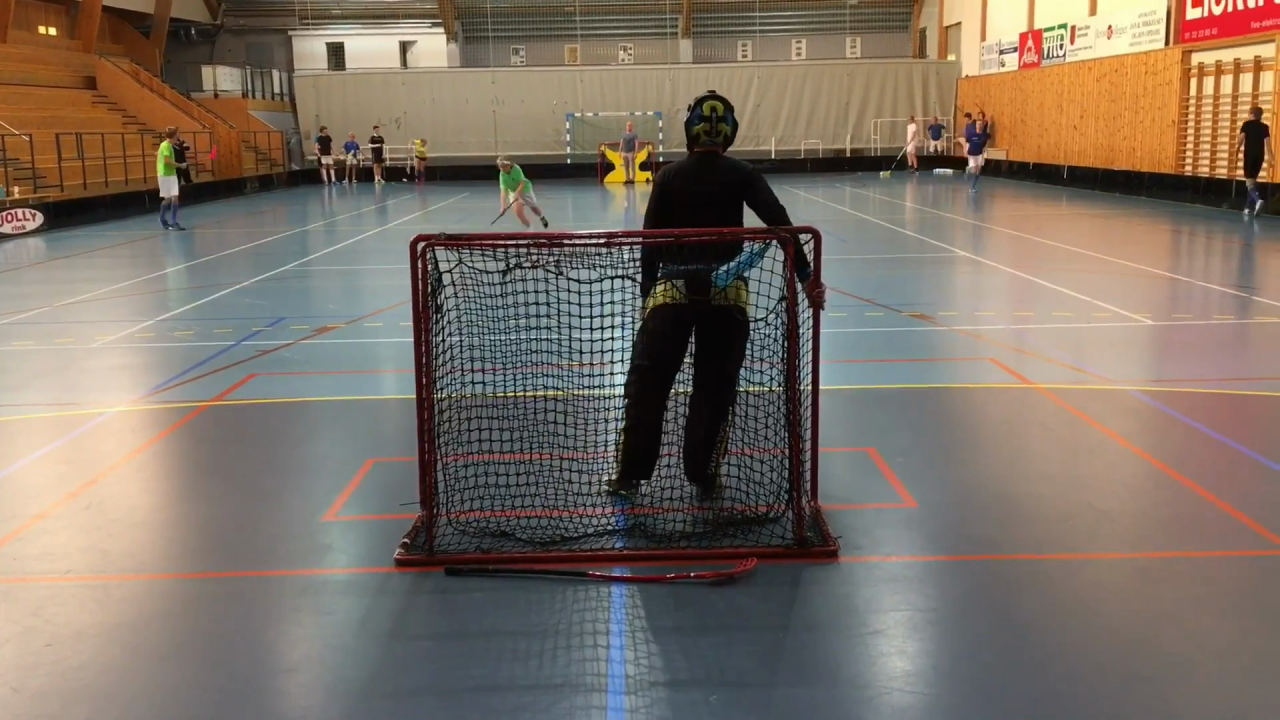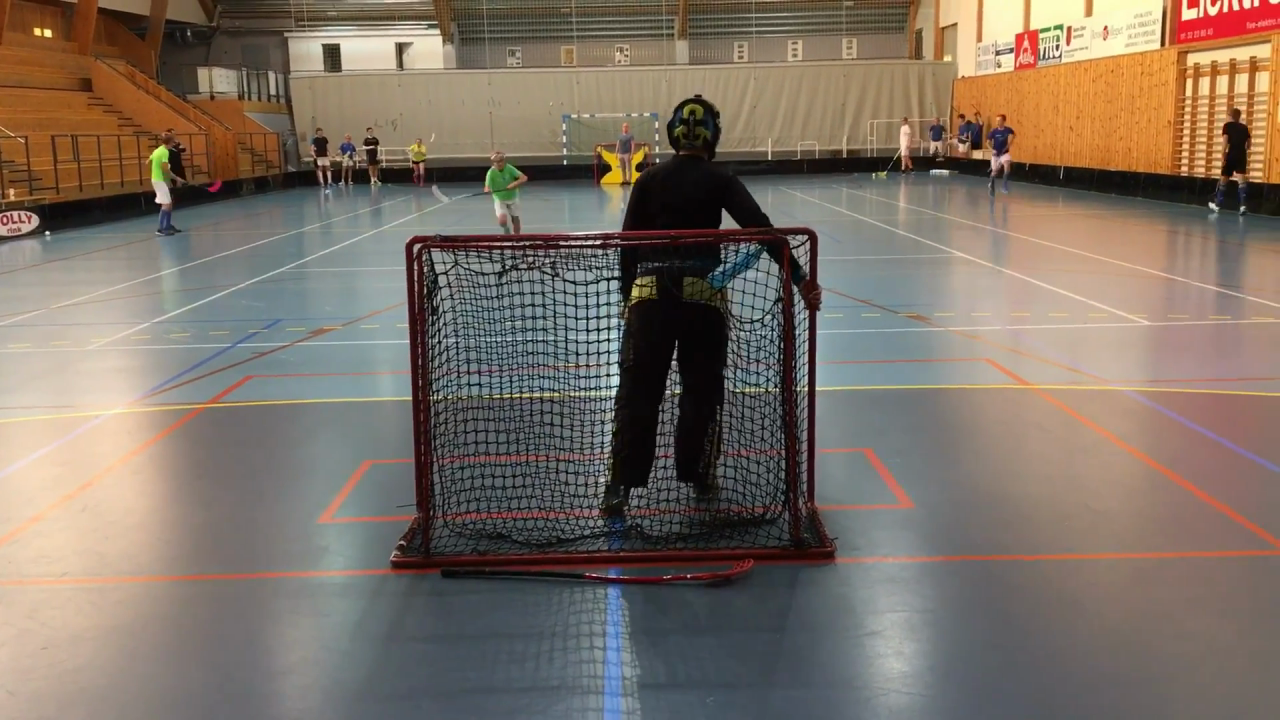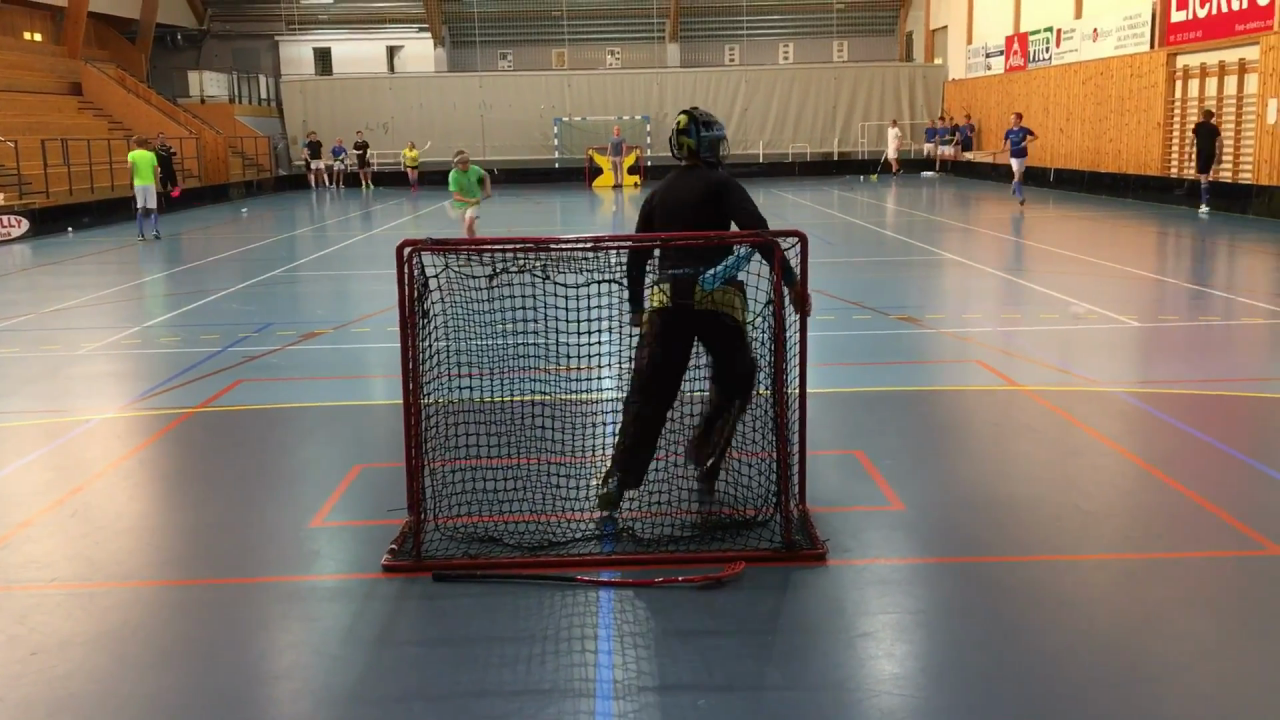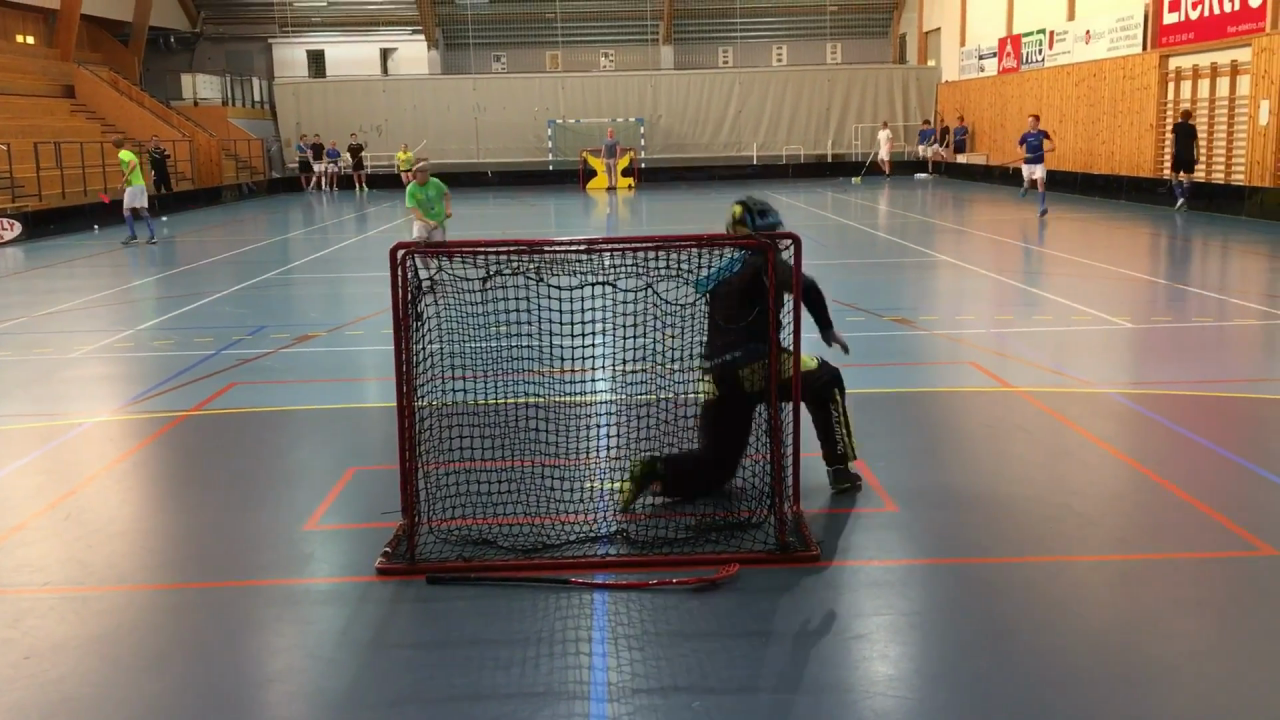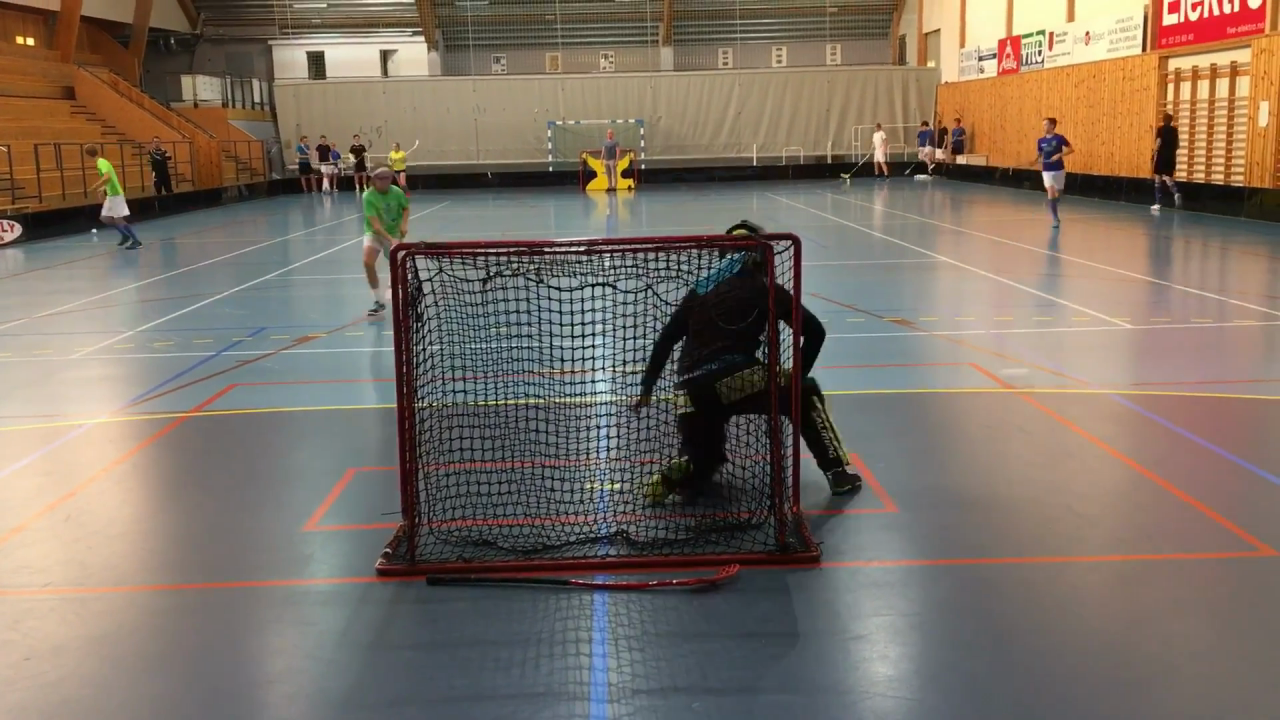
dt=0.2s
person 1, frame 1
left shoulder: (669, 176)
right shoulder: (742, 175)
left elbow: (651, 240)
right elbow: (779, 224)
left wrist: (648, 291)
right wrist: (806, 276)
left hip: (672, 290)
right hip: (725, 292)
left knee: (646, 384)
right knee: (715, 388)
left ankle: (631, 474)
right ankle: (703, 475)
person 1, frame 2
left shoulder: (649, 179)
right shoulder: (718, 179)
left elbow: (629, 241)
right elbow: (759, 227)
left wrist: (628, 294)
right wrist: (799, 278)
left hip: (650, 290)
right hip: (702, 290)
left knee: (638, 390)
right knee: (703, 389)
left ankle: (621, 485)
right ankle: (699, 476)
person 1, frame 3
left shoulder: (659, 193)
right shoulder: (719, 182)
left elbow: (637, 256)
right elbow: (756, 230)
left wrist: (636, 308)
right wrist: (792, 281)
left hip: (668, 298)
right hip: (716, 295)
left knee: (649, 394)
right knee: (735, 382)
left ankle: (619, 479)
right ankle: (706, 463)
person 1, frame 4
left shoulder: (721, 271)
right shoulder: (762, 260)
right elbow: (807, 288)
right wrist: (828, 332)
left hip: (720, 374)
right hip: (758, 362)
left knee: (714, 466)
right knee: (826, 382)
left ankle: (656, 470)
right ankle: (839, 470)
person 1, frame 5
left shoulder: (698, 292)
right shoulder: (765, 289)
left elbow: (664, 343)
right elbow: (814, 330)
left wrist: (645, 390)
right wrist: (798, 375)
left hip: (693, 391)
right hip: (737, 378)
left knee: (704, 460)
right knee: (806, 393)
left ankle: (680, 475)
right ankle: (837, 471)
